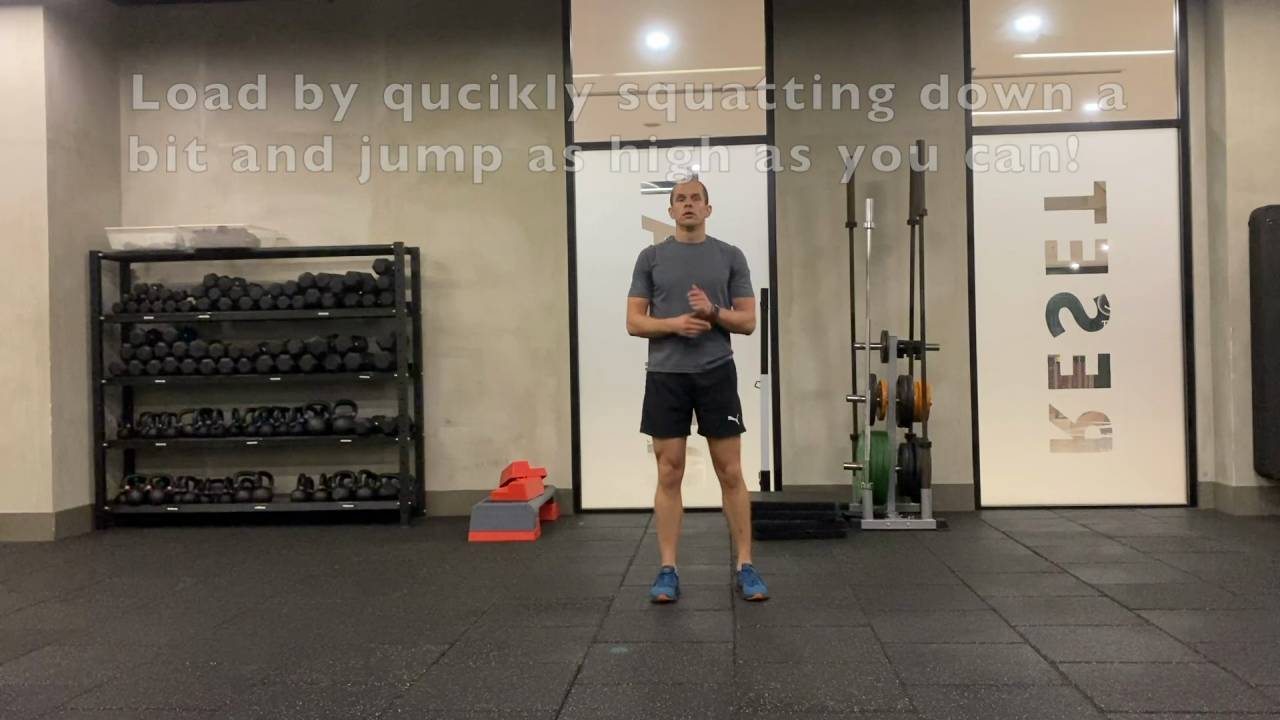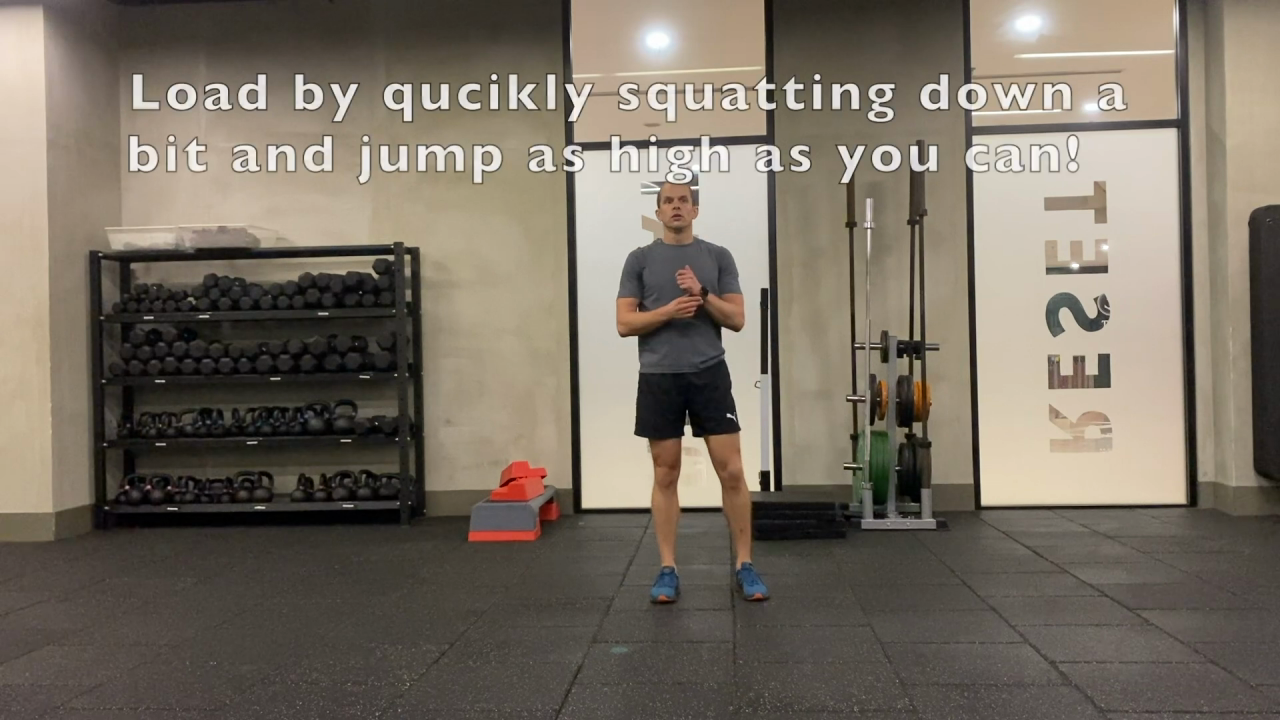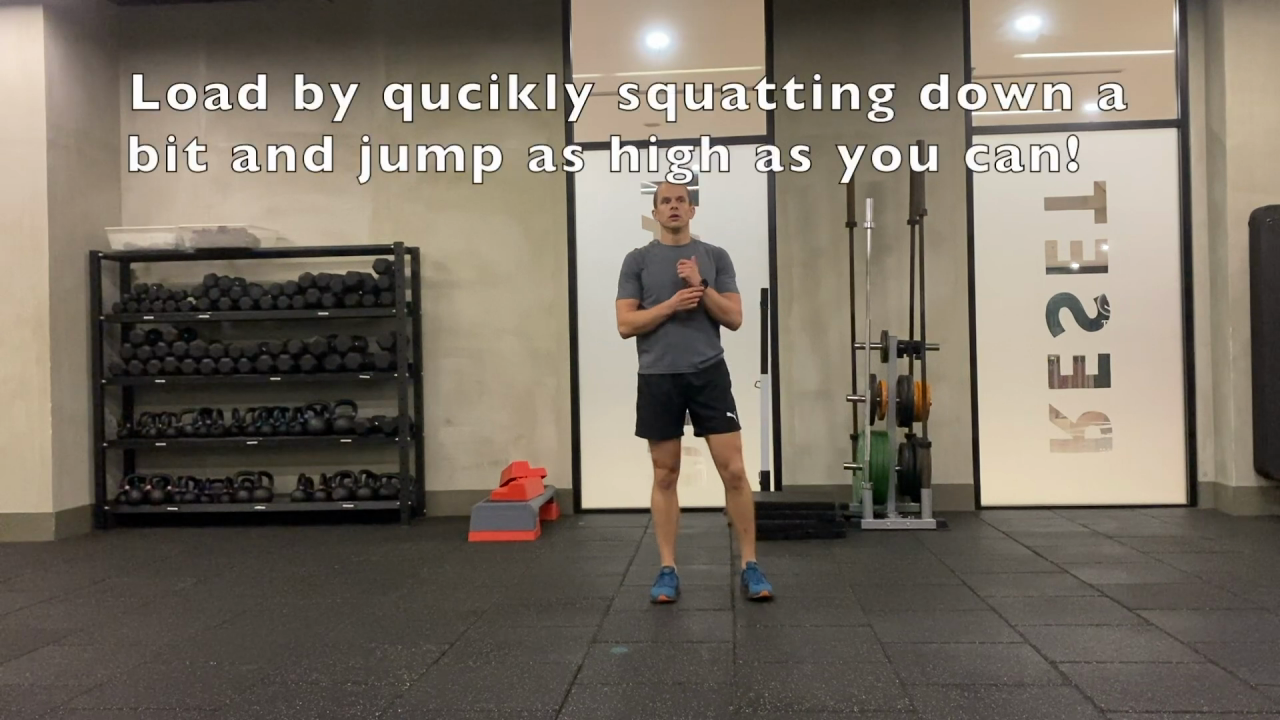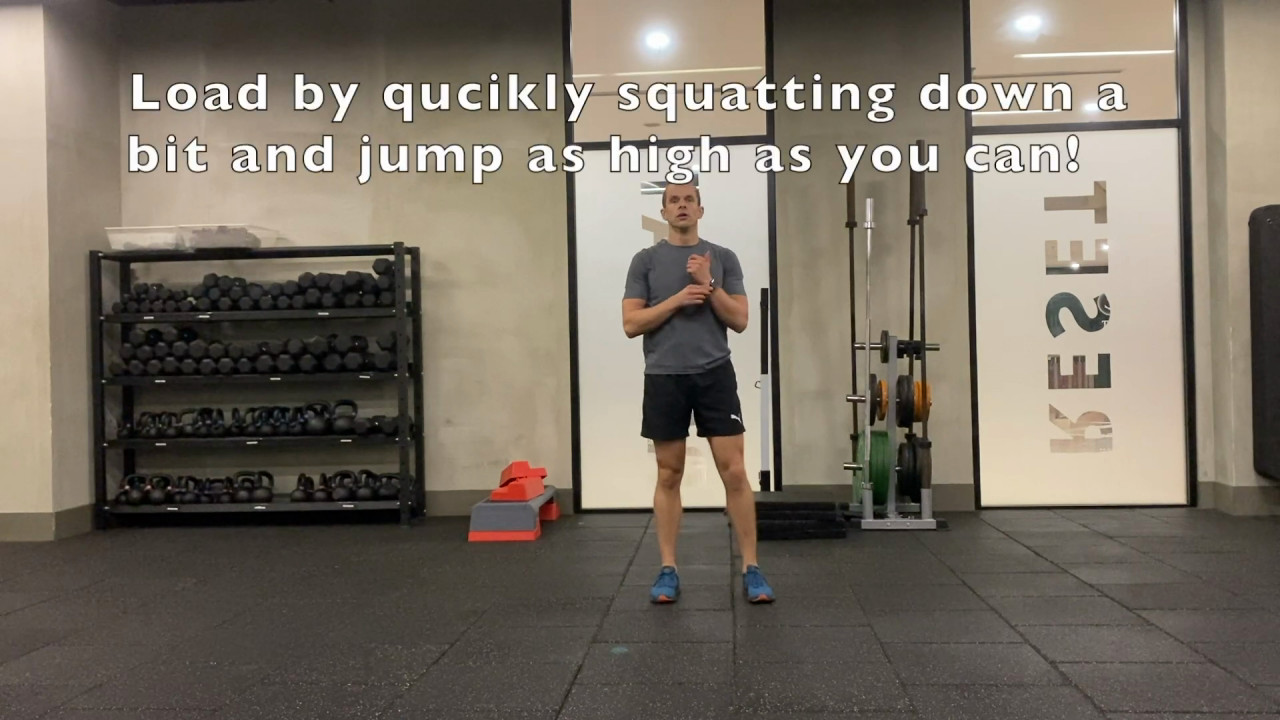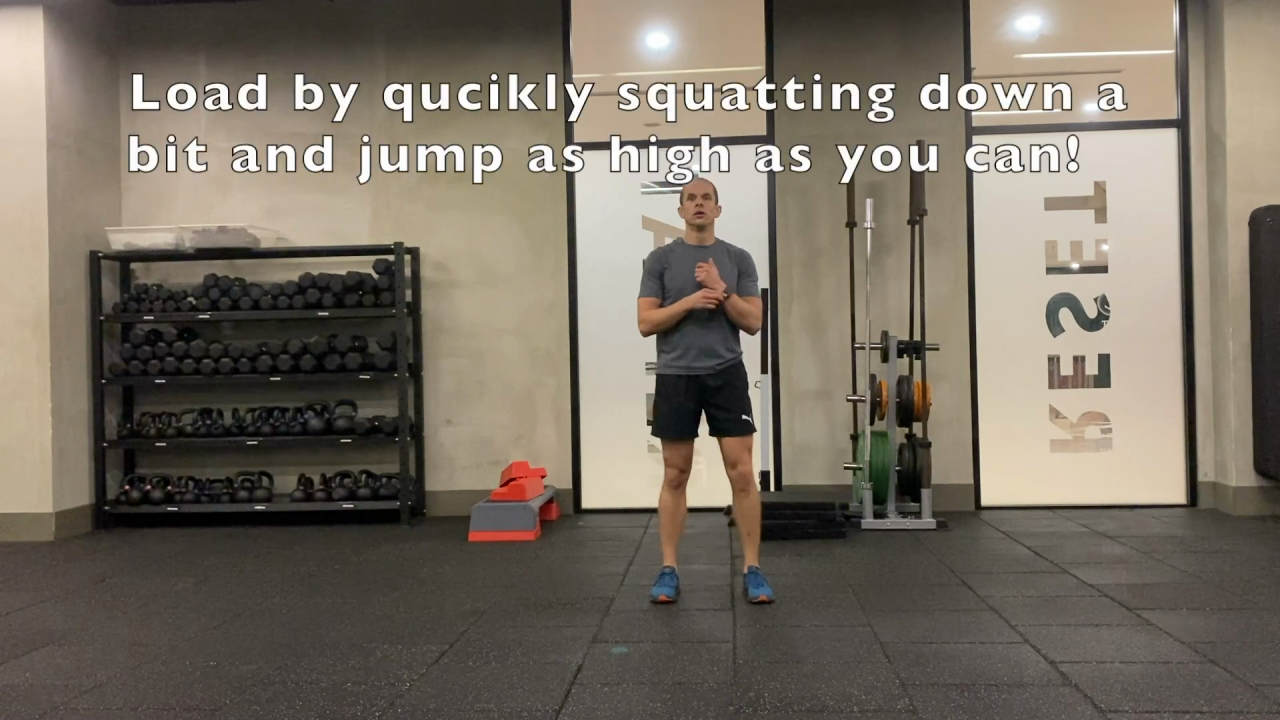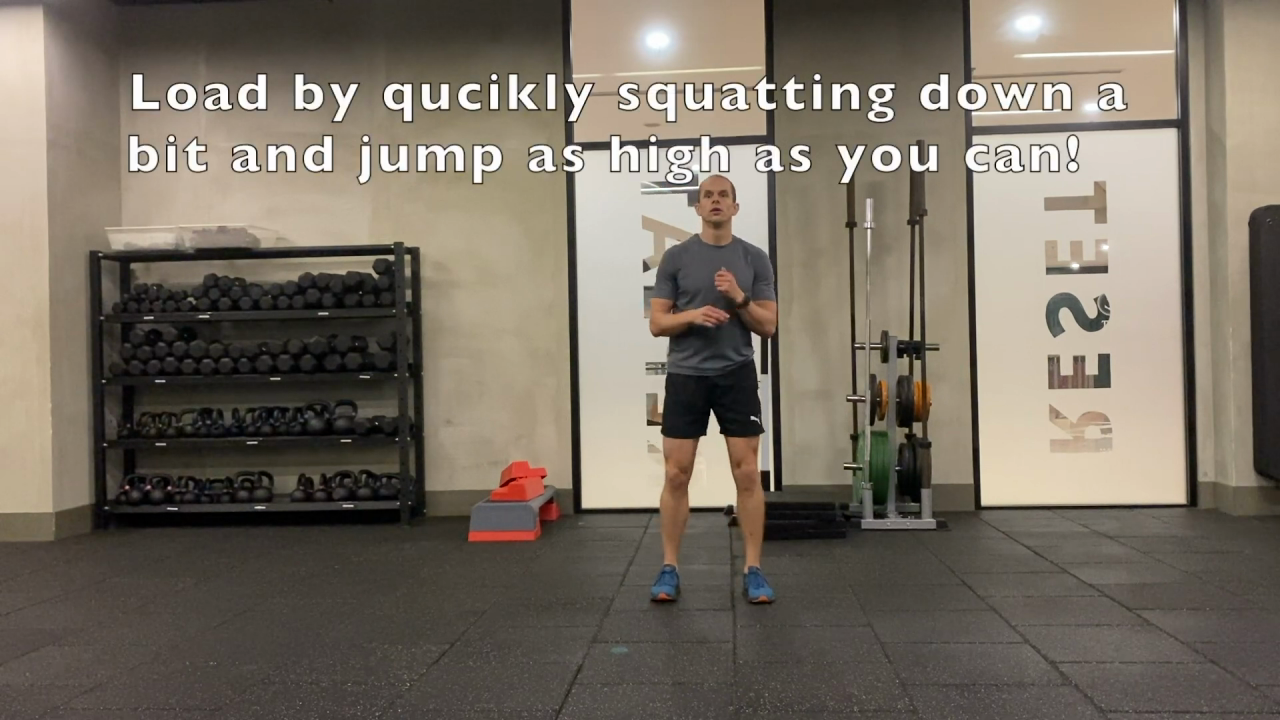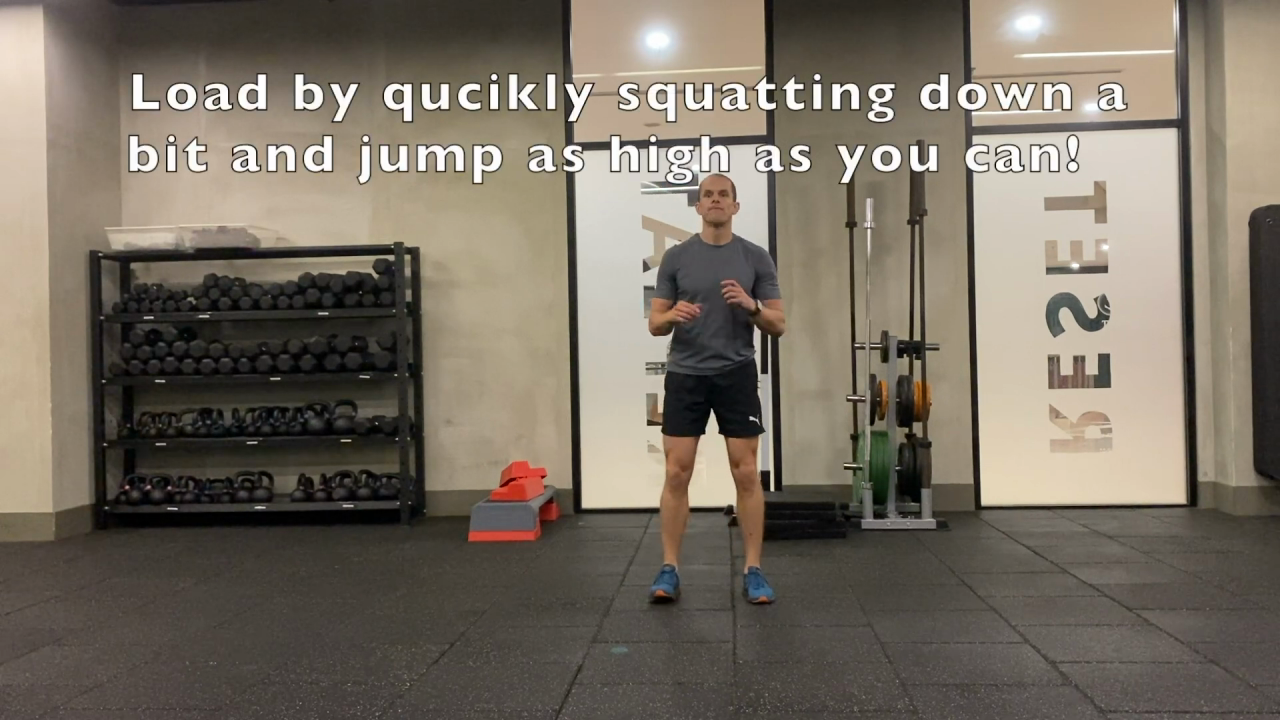
dt=0.2s
person 1, frame 1
left shoulder: (730, 256)
right shoulder: (651, 257)
left elbow: (748, 320)
right elbow: (634, 320)
left wrist: (715, 312)
right wrist: (671, 324)
left hip: (717, 374)
right hip: (666, 375)
left knee: (730, 473)
right knee: (669, 475)
left ankle: (744, 566)
right ankle: (668, 569)
person 1, frame 2
left shoulder: (718, 257)
right shoulder: (640, 259)
left elbow: (737, 318)
right elbow: (624, 323)
left wrist: (701, 294)
right wrist: (668, 310)
left hip: (709, 374)
right hip: (659, 378)
left knee: (731, 472)
right knee: (665, 476)
left ankle: (744, 564)
right ankle: (668, 569)
person 1, frame 3
left shoulder: (716, 257)
right shoulder: (637, 260)
left elbow: (734, 318)
right elbow: (626, 324)
left wrist: (700, 286)
right wrist: (671, 303)
left hip: (708, 374)
right hip: (658, 378)
left knee: (734, 471)
right knee: (665, 477)
left ankle: (749, 565)
right ankle: (668, 569)
person 1, frame 4
left shoulder: (723, 258)
right shoulder: (645, 260)
left elbow: (739, 320)
right elbow: (632, 323)
left wrist: (708, 284)
right wrist: (678, 297)
left hip: (715, 374)
right hip: (664, 378)
left knee: (734, 473)
right knee: (668, 476)
left ankle: (751, 568)
right ankle: (668, 569)
person 1, frame 5
left shoulder: (739, 259)
right shoulder: (660, 259)
left elbow: (753, 322)
right elbow: (645, 322)
left wrist: (721, 289)
right wrist: (689, 300)
left hip: (727, 375)
right hip: (676, 378)
left knee: (742, 475)
right knee: (675, 477)
left ankle: (752, 569)
right ankle: (669, 569)
person 1, frame 6
left shoulder: (755, 258)
right shoulder: (675, 257)
left elbow: (768, 326)
right elbow: (657, 323)
left wrist: (739, 298)
right wrist: (691, 315)
left hip: (737, 376)
right hip: (686, 377)
left knee: (748, 475)
right knee: (676, 476)
left ankle: (752, 569)
right ankle: (669, 568)
person 1, frame 7
left shoulder: (756, 257)
right shoulder: (676, 257)
left elbow: (778, 325)
right elbow: (654, 323)
left wrist: (750, 305)
right wrist: (673, 315)
left hip: (737, 375)
right hip: (685, 376)
left knee: (747, 475)
right knee: (677, 475)
left ankle: (752, 570)
right ankle: (669, 569)
